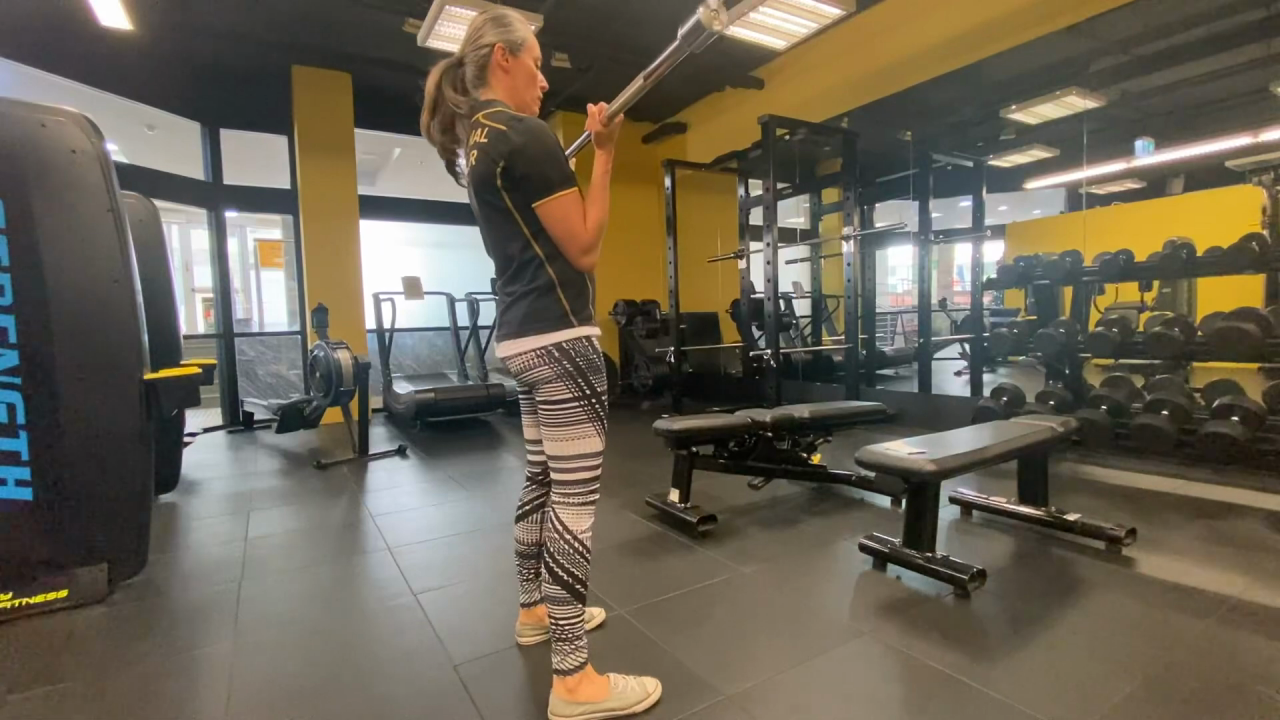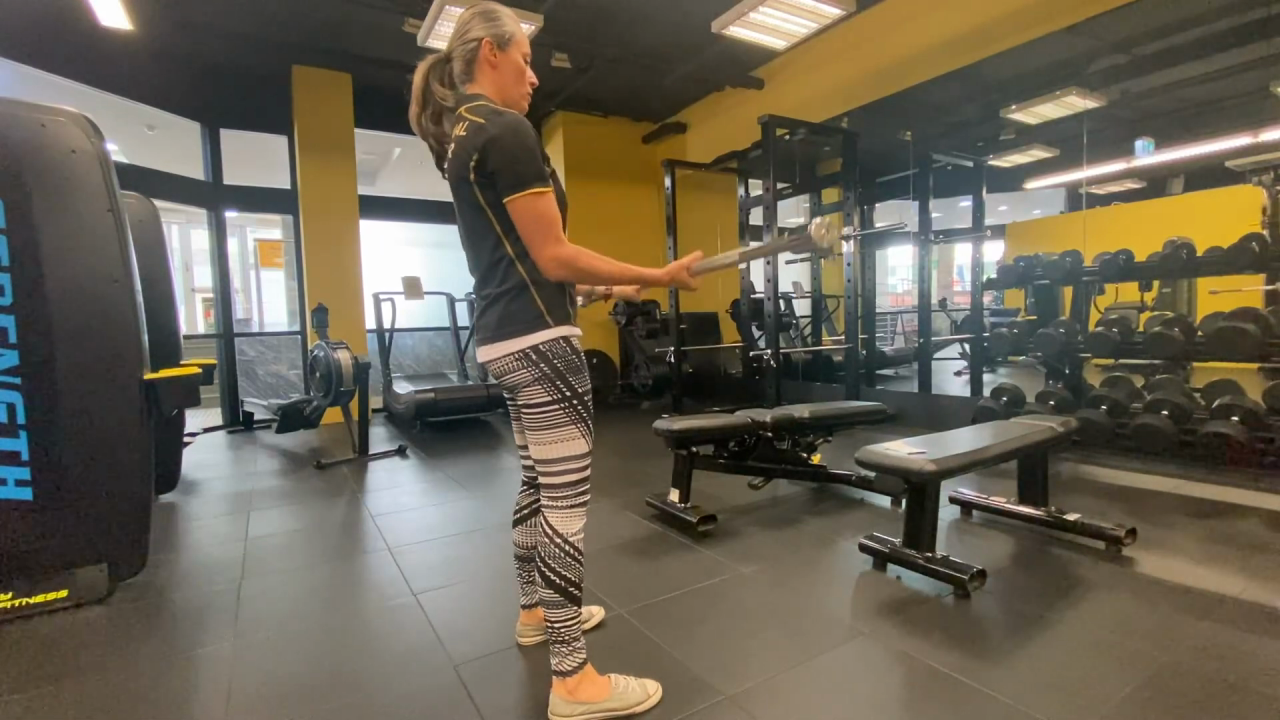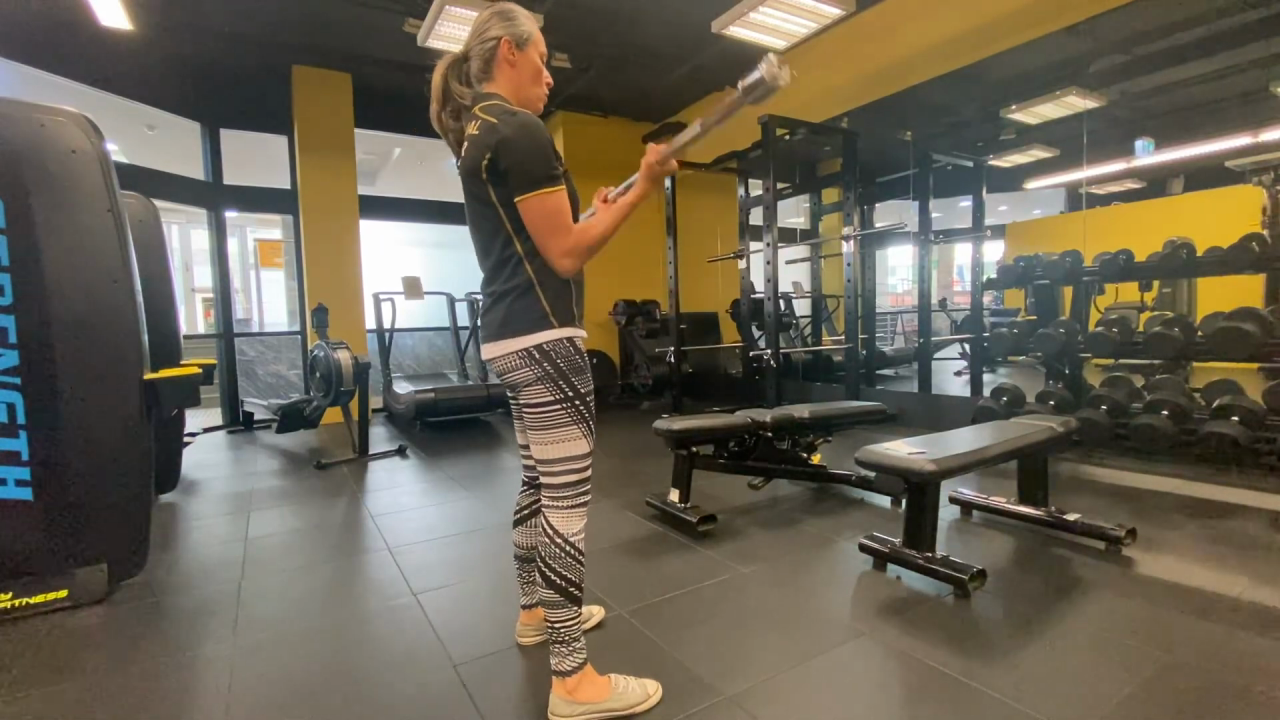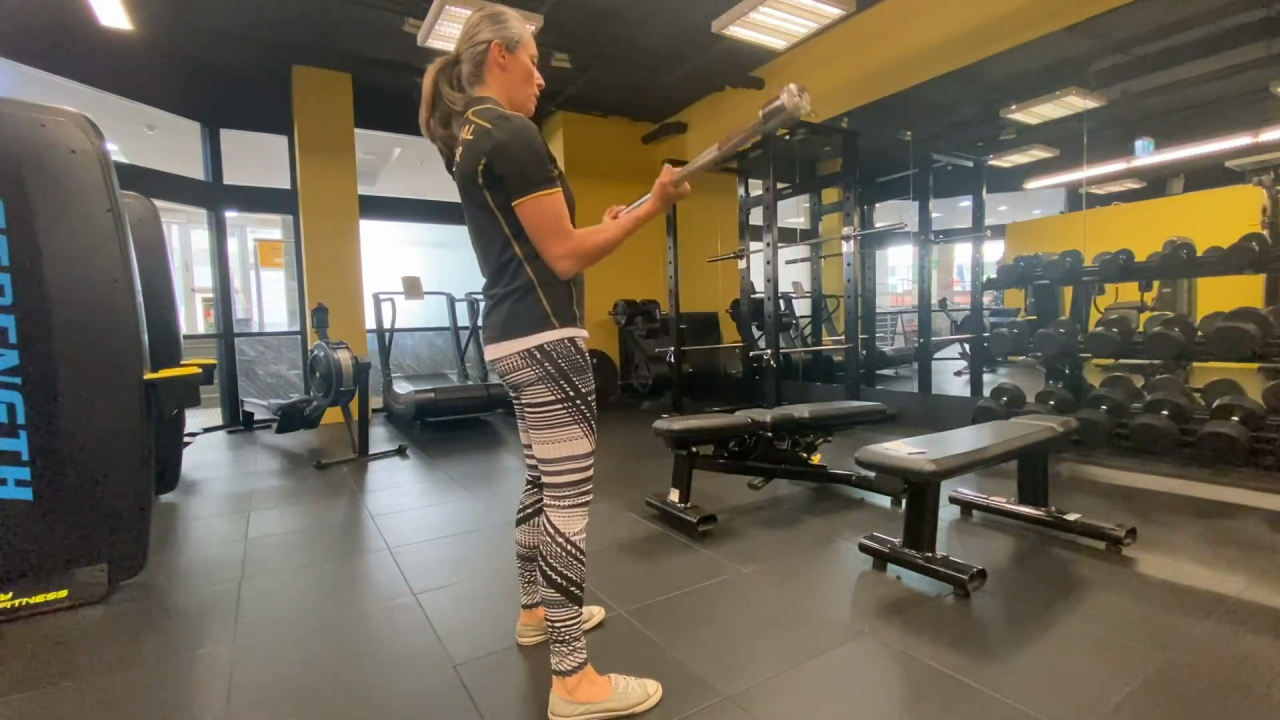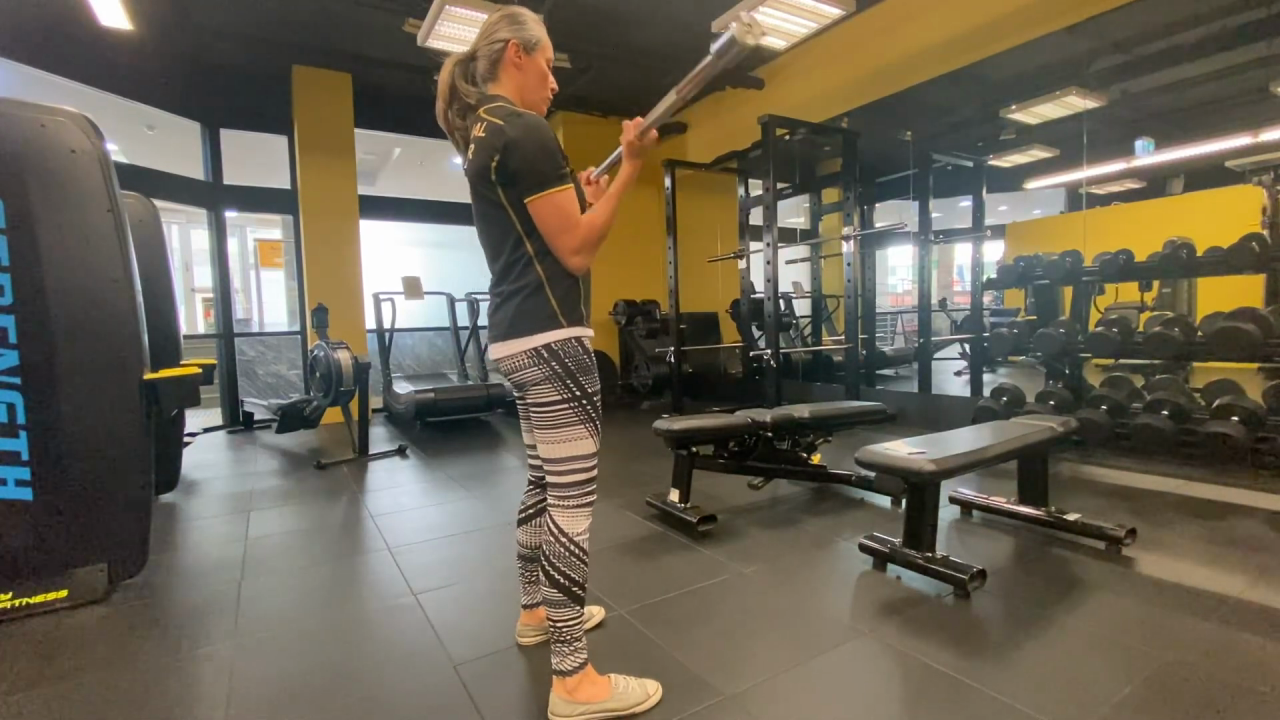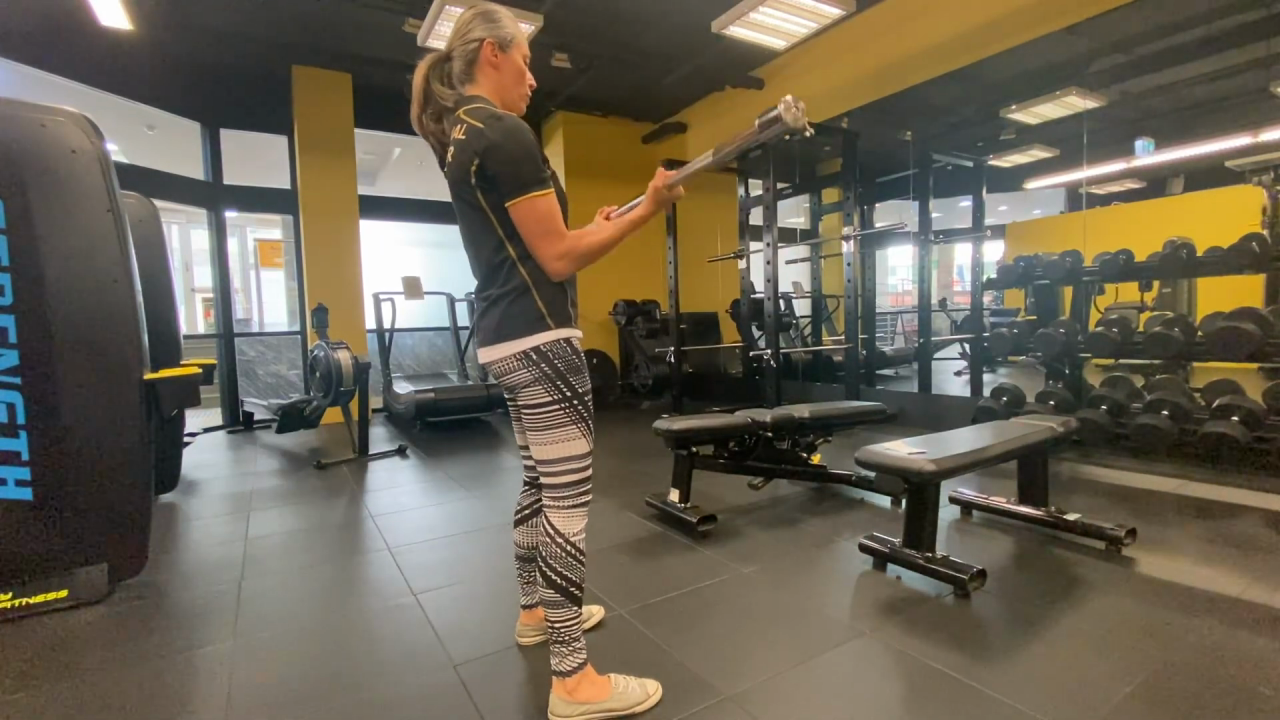
dt=0.7s
person 1, frame 1
left shoulder: (477, 142)
right shoulder: (526, 135)
right elbow: (584, 249)
left wrist: (564, 180)
right wrist: (604, 156)
left hip: (521, 334)
right hip: (559, 337)
left knee: (542, 478)
right knee: (575, 496)
left ankle: (534, 608)
person 1, frame 2
left shoulder: (461, 135)
right shoulder: (506, 131)
right elbow: (553, 257)
left wrist: (604, 285)
right wrist: (656, 276)
left hip: (505, 336)
right hip: (538, 339)
left knee: (538, 482)
right knee: (566, 498)
left ankle: (535, 610)
person 1, frame 3
left shoulder: (477, 133)
right shoulder: (520, 131)
right elbow: (563, 255)
left wrist: (584, 210)
right wrist: (639, 191)
left hip: (509, 333)
right hip: (542, 337)
left knee: (538, 480)
right knee: (567, 497)
left ankle: (534, 609)
person 1, frame 4
left shoulder: (469, 138)
right shoulder: (513, 134)
right elbow: (564, 256)
left wrist: (600, 227)
right wrist: (652, 206)
left hip: (512, 334)
right hip: (543, 337)
left knee: (541, 480)
right knee: (568, 495)
left ankle: (536, 610)
person 1, frame 5
left shoulder: (483, 135)
right shoulder: (526, 131)
right elbow: (576, 253)
left wrist: (578, 190)
right wrist: (629, 171)
left hip: (517, 333)
right hip: (550, 336)
left knee: (544, 479)
right knee: (572, 496)
left ankle: (536, 610)
person 1, frame 6
left shoulder: (461, 136)
right shoulder: (506, 135)
right elbow: (558, 257)
left wrist: (591, 228)
right wrist: (645, 210)
left hip: (505, 336)
right hip: (538, 339)
left knee: (539, 481)
right knee: (568, 496)
left ankle: (535, 610)
